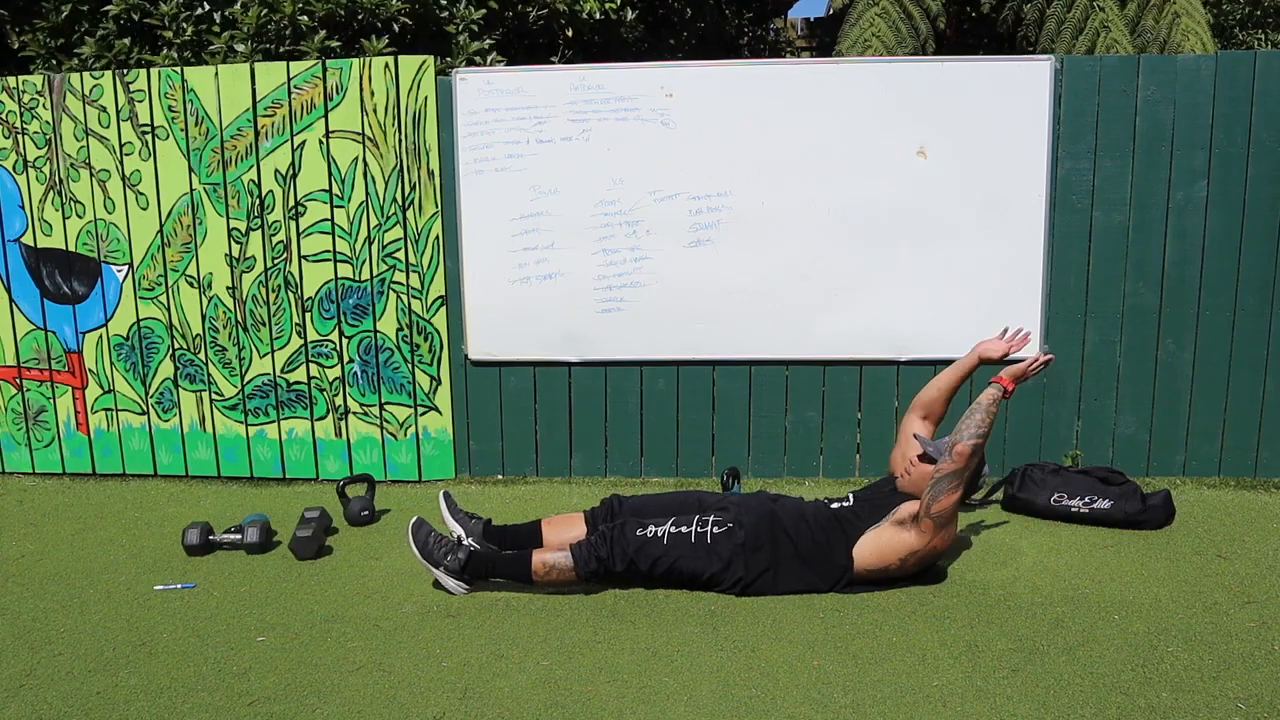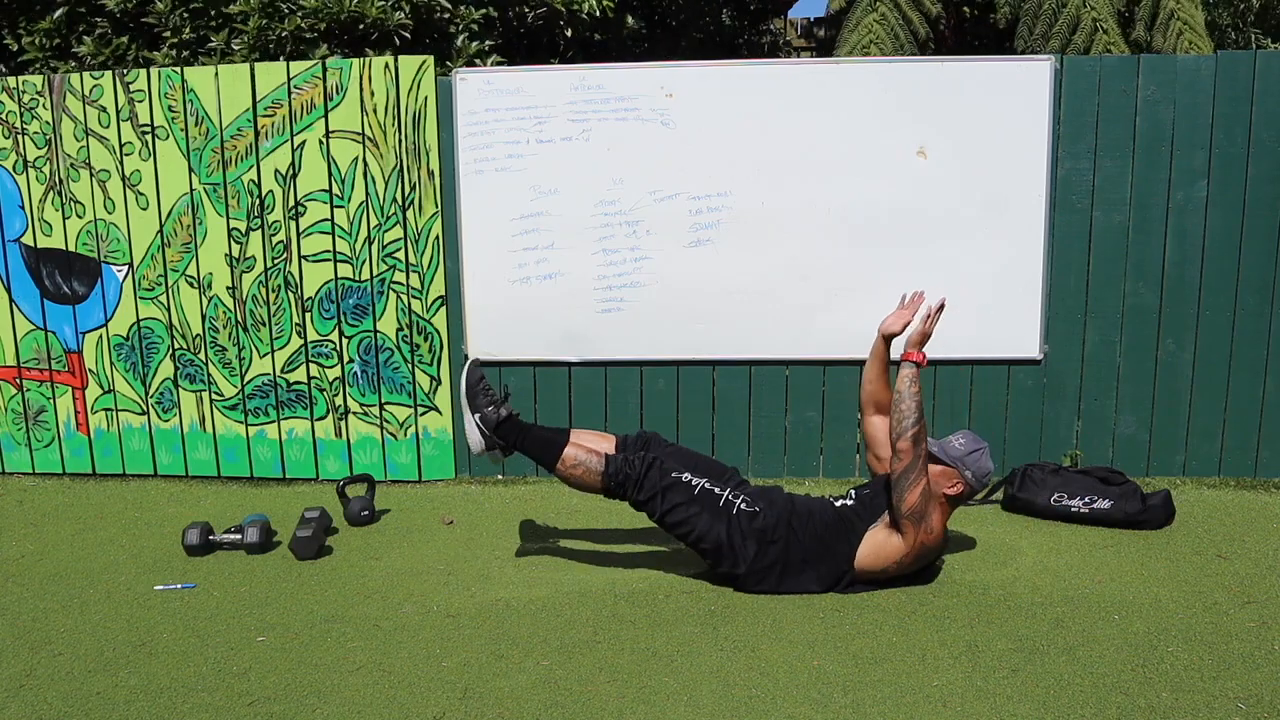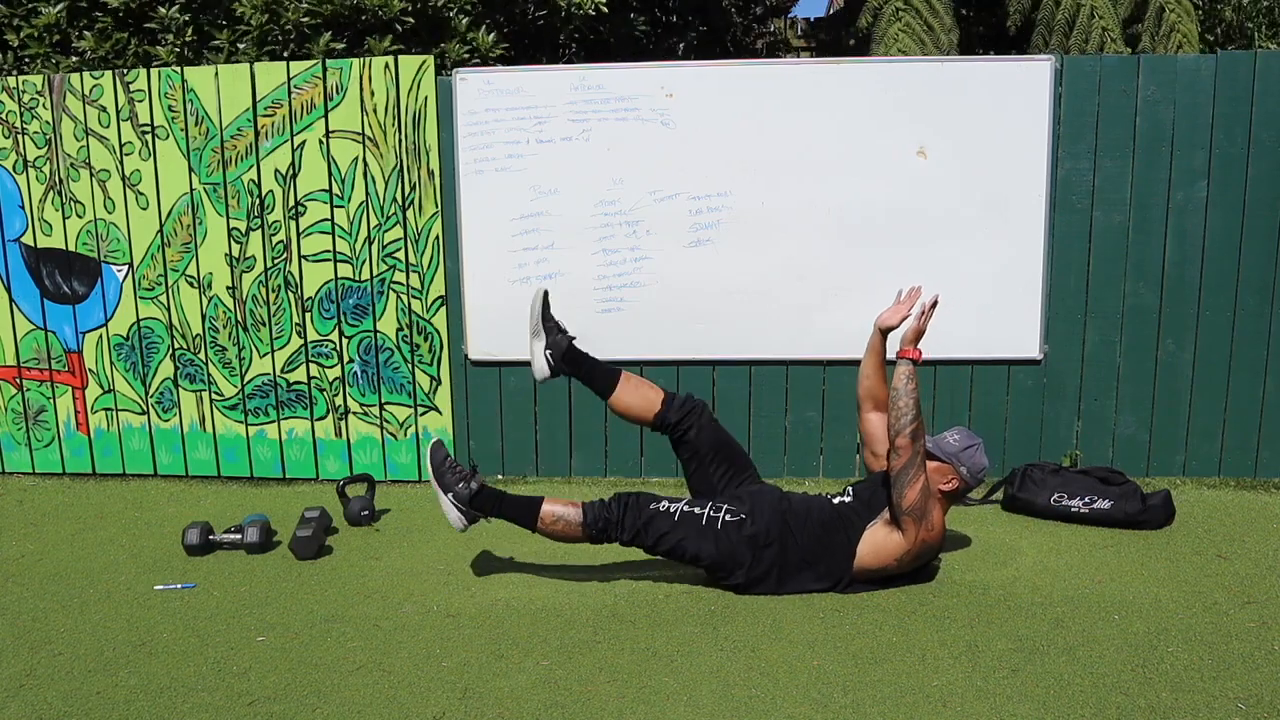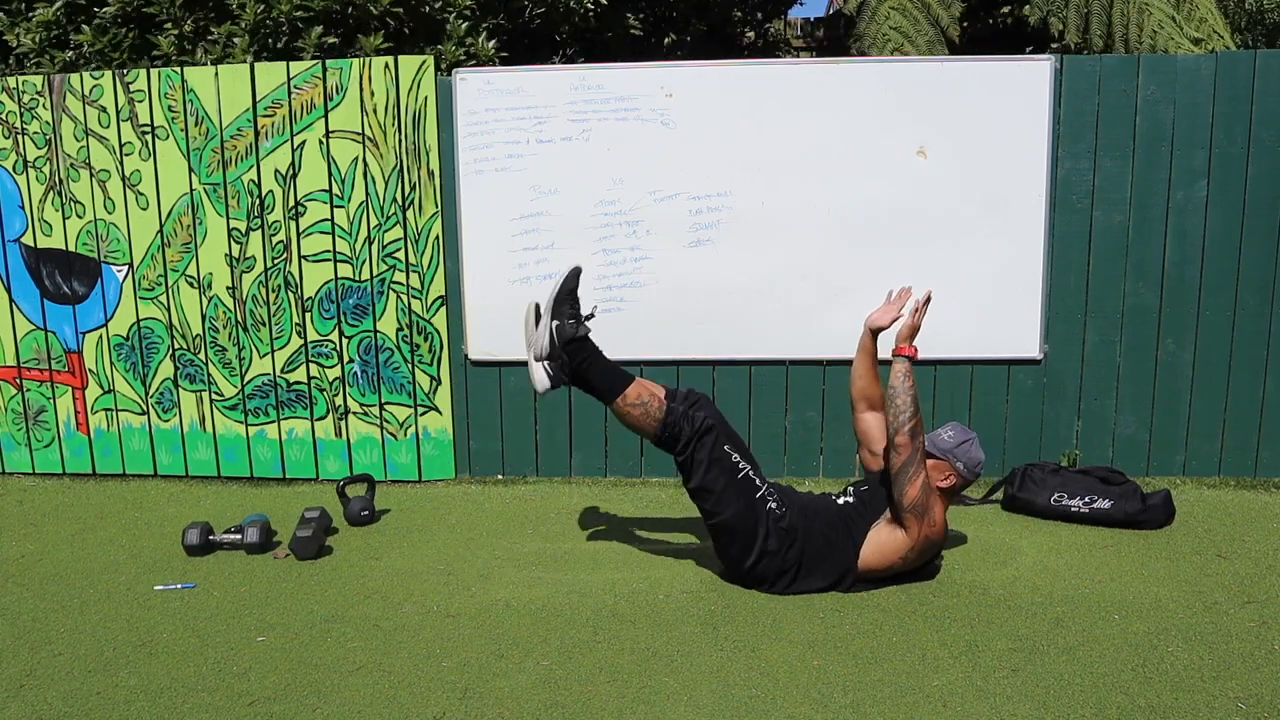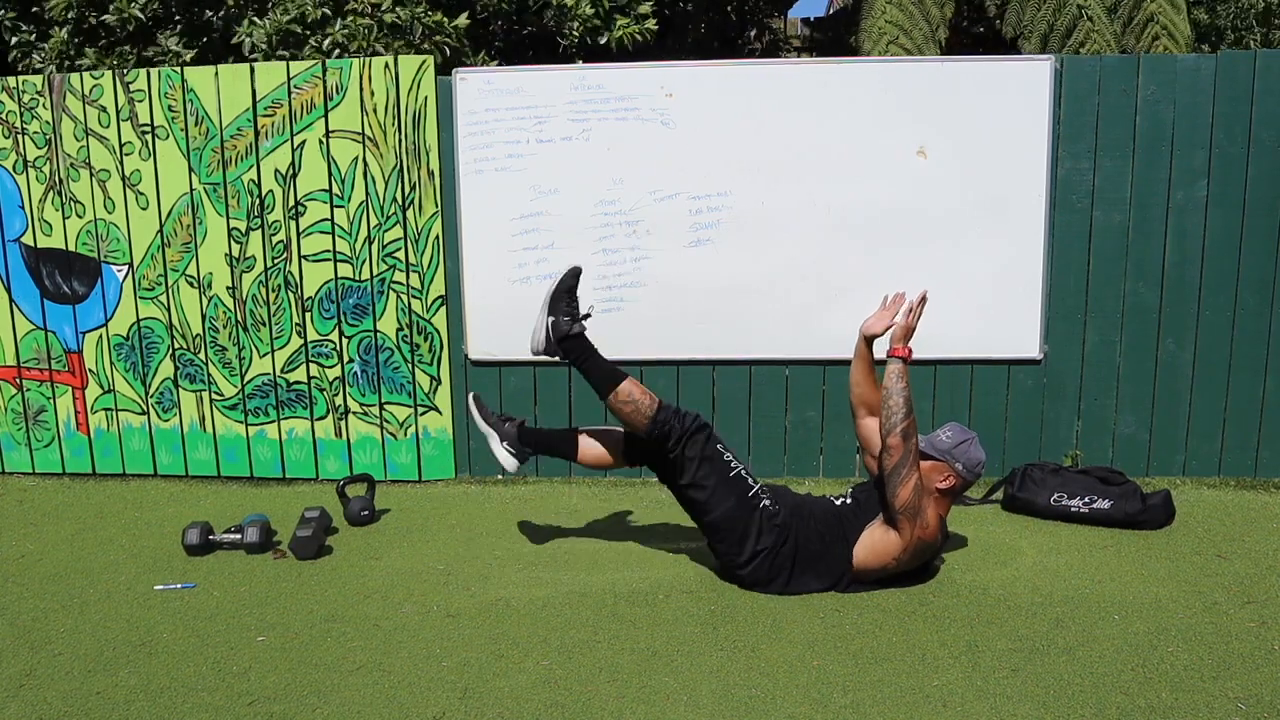
dt=1s
person 1, frame 1
left shoulder: (930, 529)
right shoulder: (907, 495)
left elbow: (961, 458)
right elbow: (920, 414)
left wrist: (1000, 387)
right wrist: (977, 355)
left hip: (754, 556)
right hip: (757, 515)
left knee: (613, 551)
right knee: (615, 516)
left ankle: (470, 565)
right ankle: (489, 538)
person 1, frame 2
left shoulder: (923, 531)
right shoulder: (900, 490)
left elbow: (906, 447)
right elbow: (874, 415)
left wrist: (912, 356)
right wrist: (882, 339)
left hip: (763, 549)
right hip: (767, 513)
left knee: (638, 472)
right knee: (645, 449)
left ankle: (504, 428)
right ankle: (510, 428)
person 1, frame 3
left shoulder: (922, 532)
right shoulder: (901, 492)
left elbow: (905, 447)
right elbow: (871, 412)
left wrist: (910, 355)
right wrist: (881, 333)
left hip: (764, 552)
right hip: (762, 509)
left knee: (627, 514)
right knee: (682, 416)
left ankle: (480, 499)
right ankle: (565, 357)
person 1, frame 4
left shoulder: (924, 526)
right shoulder: (897, 489)
left elbow: (904, 447)
right elbow: (866, 409)
left wrist: (903, 356)
right wrist: (871, 335)
left hip: (770, 550)
right hip: (775, 521)
left knee: (696, 425)
right knee: (687, 411)
left ankle: (575, 351)
right ankle: (570, 366)
person 1, frame 5
left shoulder: (921, 530)
right shoulder: (902, 495)
left elbow: (896, 447)
right elbow: (867, 415)
left wrist: (899, 353)
right wrist: (866, 339)
left hip: (765, 548)
right hip: (766, 517)
left knee: (682, 436)
right knee: (652, 439)
left ankle: (567, 342)
right ankle: (527, 441)
